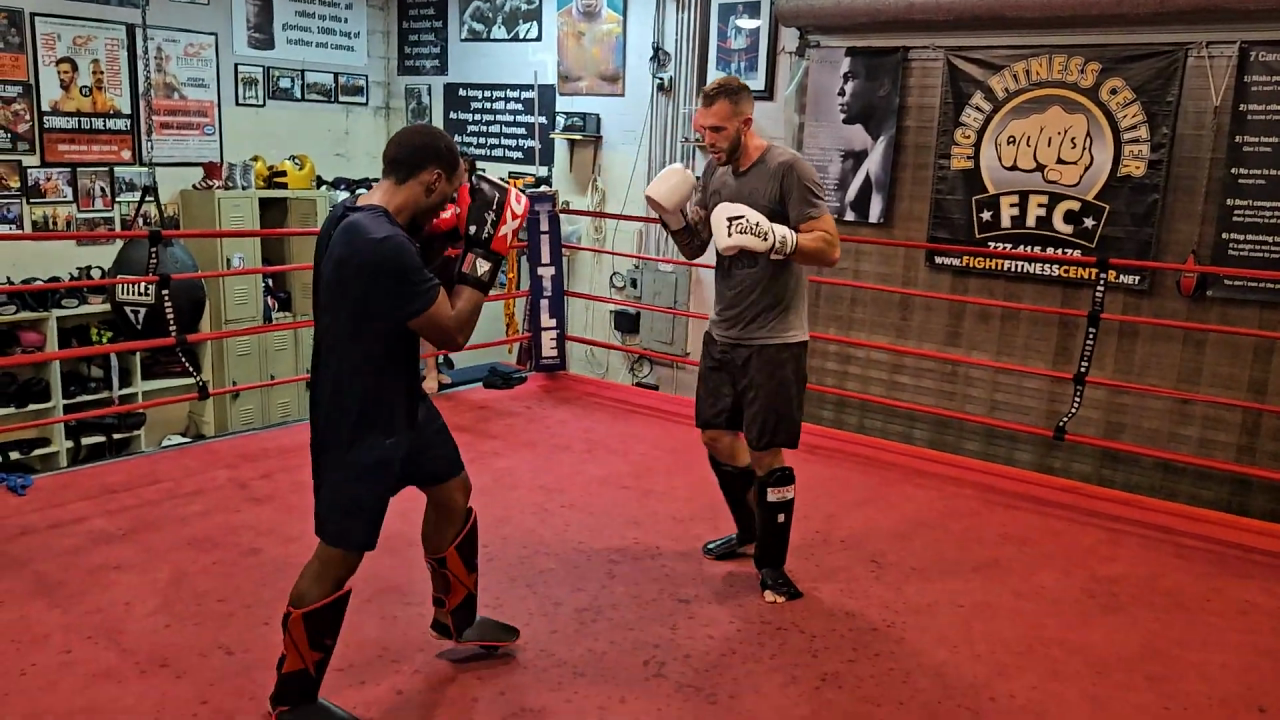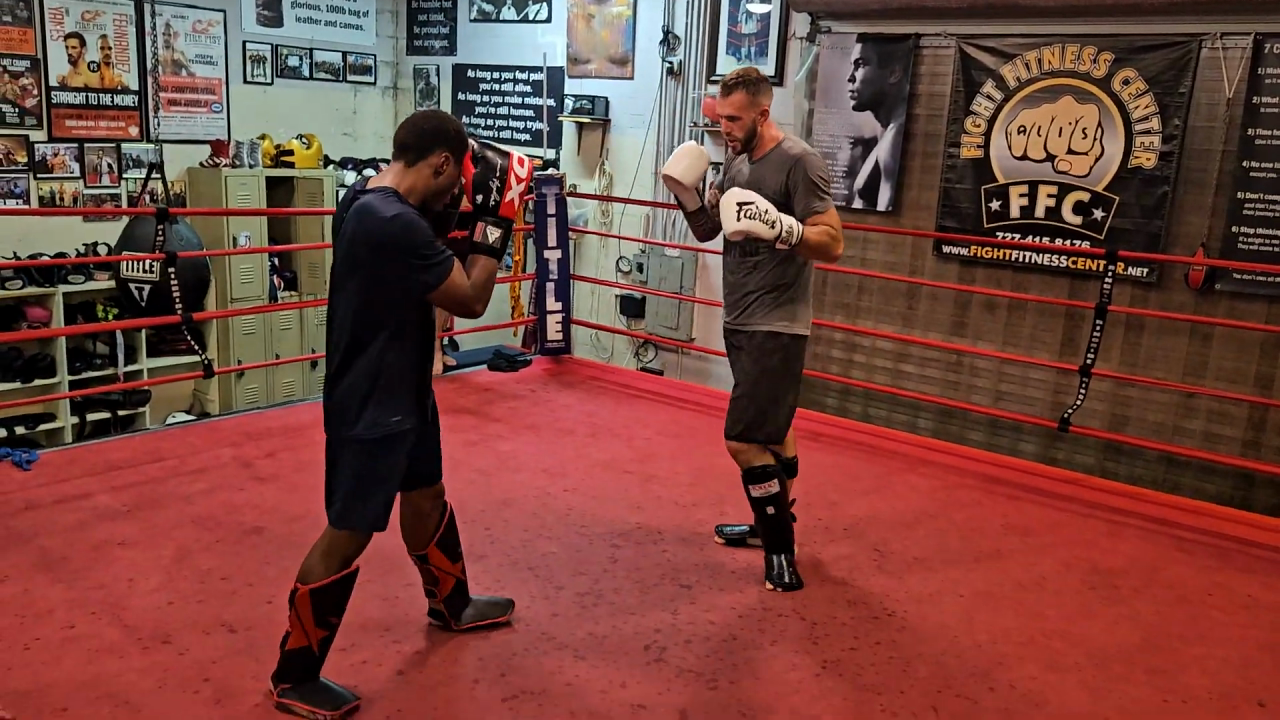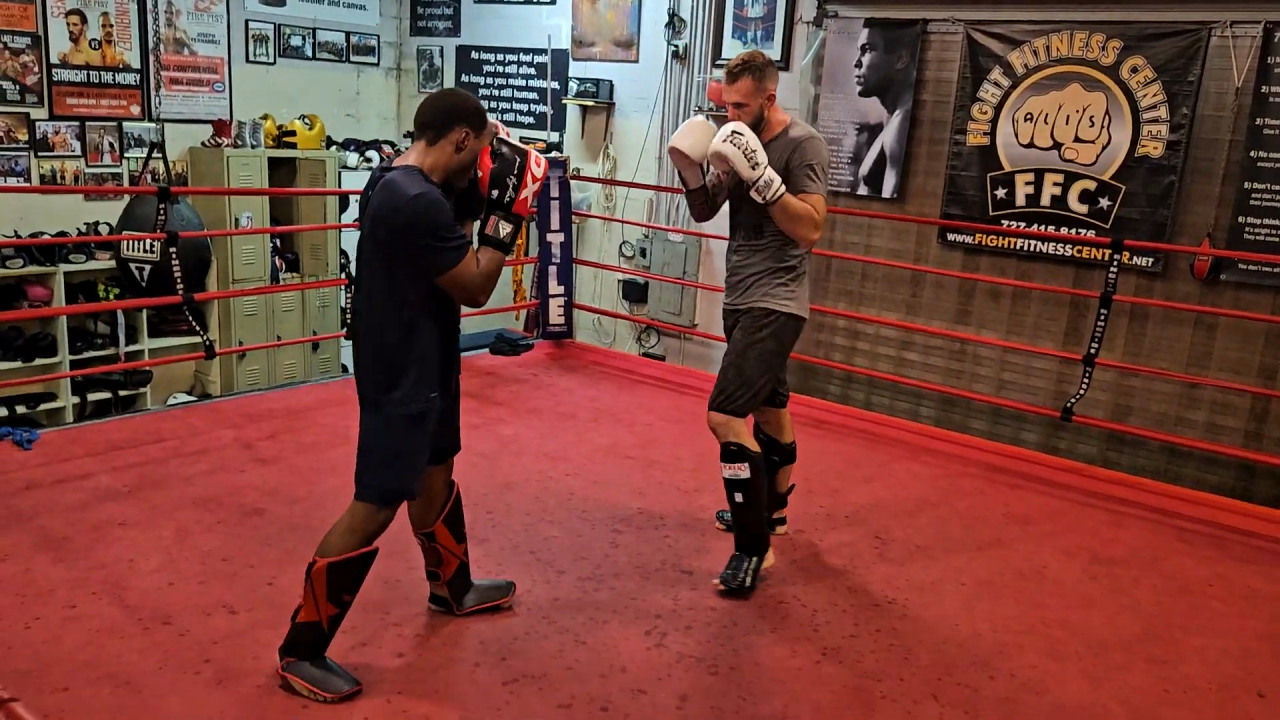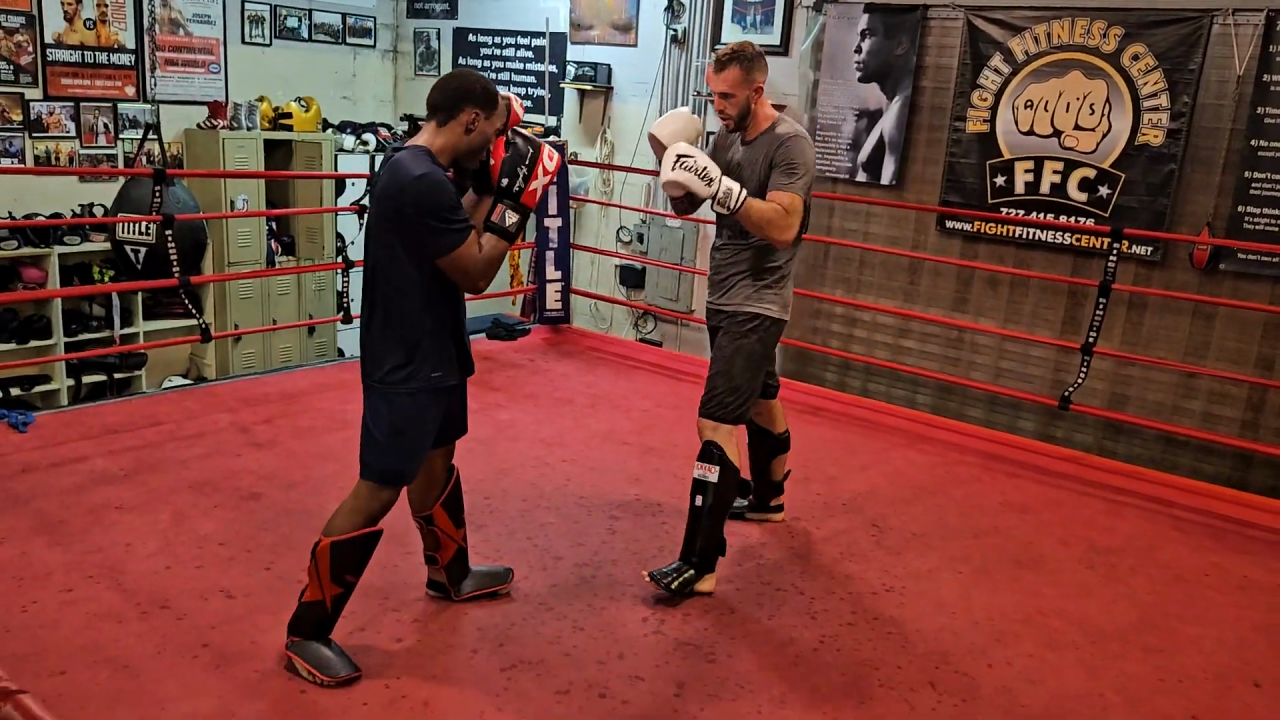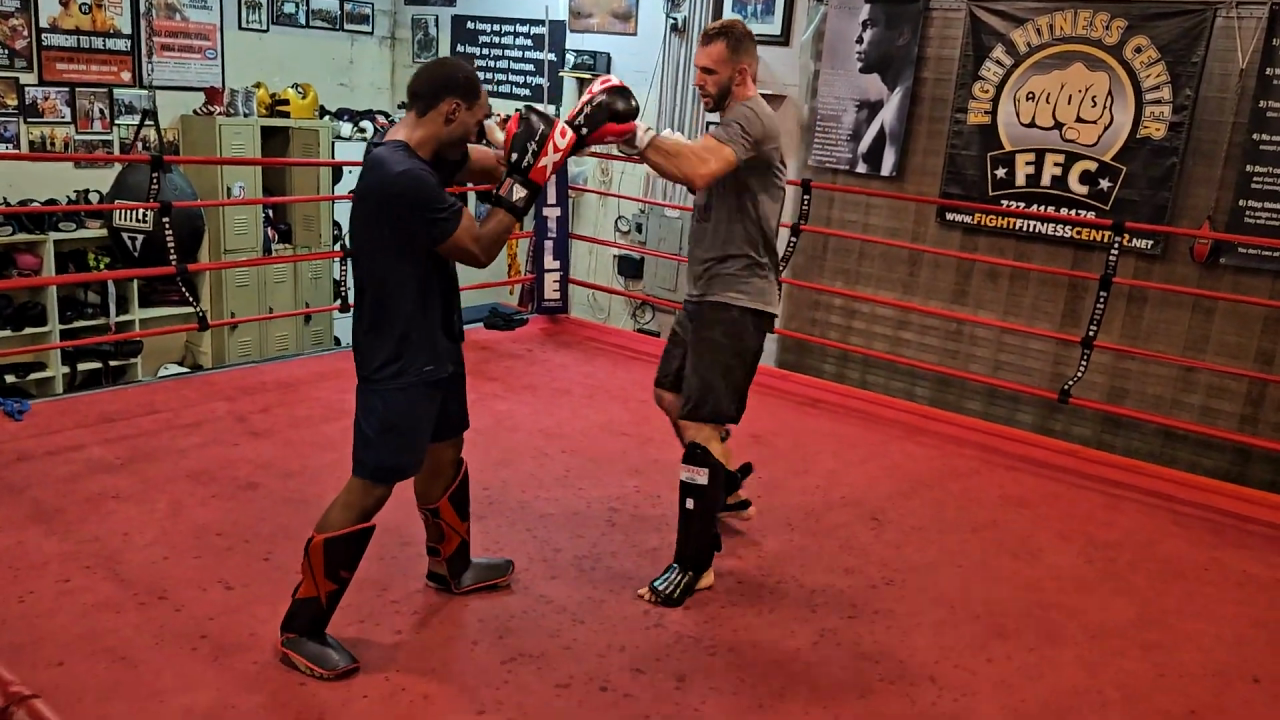
dt=0.2s
person 1, frame 1
left shoulder: (355, 216)
right shoulder: (382, 246)
right elbow: (454, 331)
left wrist: (436, 234)
right wrist: (486, 247)
left hip: (398, 402)
right hip: (360, 421)
left knee: (452, 490)
right knee: (341, 551)
left ankle: (457, 619)
person 1, frame 2
left shoulder: (369, 200)
right shoulder: (392, 224)
left elbow: (431, 255)
right elbow: (470, 299)
left wrist: (463, 209)
right wrist: (494, 215)
left hip: (401, 389)
right hip: (371, 403)
left knee: (426, 495)
right knee: (349, 531)
left ankle: (451, 603)
person 1, frame 3
left shoulder: (400, 181)
right shoulder: (415, 202)
left elbow: (451, 250)
right elbow: (475, 288)
left wrist: (482, 192)
right wrist: (508, 208)
left hip: (424, 365)
right hip: (401, 376)
left knee: (435, 474)
right knee: (374, 507)
left ankle: (452, 587)
right ankle: (302, 650)
person 1, frame 4
left shoulder: (419, 166)
right shoulder: (421, 183)
left elbow: (468, 221)
right elbow: (477, 273)
left wrist: (500, 183)
right wrist: (518, 198)
left hip: (433, 347)
right hip: (407, 359)
left knee: (436, 458)
right knee: (378, 489)
left ankle: (449, 573)
right ankle: (308, 630)
person 1, frame 5
left shoulder: (412, 152)
right shoulder: (400, 173)
left elbow: (492, 157)
right elbow: (478, 248)
left wrist: (571, 128)
right wrist: (526, 179)
left hip: (429, 338)
right hip: (397, 354)
left knee: (444, 450)
right knee: (371, 489)
left ankle: (451, 563)
right ankle: (302, 628)
person 2, frame 1
left shoulder: (789, 169)
right shoulder: (715, 170)
left elbow: (829, 248)
right elbow: (694, 247)
left wrist: (769, 236)
right wrist: (673, 217)
left hip: (774, 340)
right hip: (723, 335)
left knee: (766, 452)
right knee: (717, 439)
left ankle: (772, 564)
right ankle: (748, 531)
person 2, frame 2
left shoulder: (800, 162)
right shoulder: (737, 162)
left elbow: (831, 246)
right elbow: (706, 232)
left wrist: (775, 223)
right wrist: (688, 196)
left hip: (775, 328)
right hip: (740, 322)
left knee: (744, 442)
right knee: (770, 428)
left ankle: (782, 547)
right ankle: (772, 523)
person 2, frame 3
left shoulder: (804, 145)
right shoulder: (740, 141)
left elbow: (808, 230)
right elbow: (703, 211)
left wrist: (758, 174)
right wrist: (690, 171)
left hip: (773, 305)
right hip: (740, 301)
left knee: (726, 418)
right knee: (767, 407)
left ankle: (752, 547)
right ankle: (770, 506)
person 2, frame 4
left shoulder: (790, 145)
right shoulder: (728, 139)
left elbow: (783, 230)
right elbow: (685, 206)
left wrist: (719, 185)
right wrist: (674, 163)
left hip: (756, 306)
right hip: (727, 299)
left knee: (715, 424)
right knee: (758, 402)
left ankle: (698, 562)
right ankle: (768, 494)
person 2, frame 5
left shoulder: (747, 118)
right shoulder: (748, 117)
left elbow: (698, 168)
left wrist: (631, 135)
right wrist: (668, 148)
left hip: (735, 298)
right hip: (715, 291)
left knee: (697, 422)
right knee: (673, 397)
left ankle: (695, 562)
right ankle: (724, 488)
